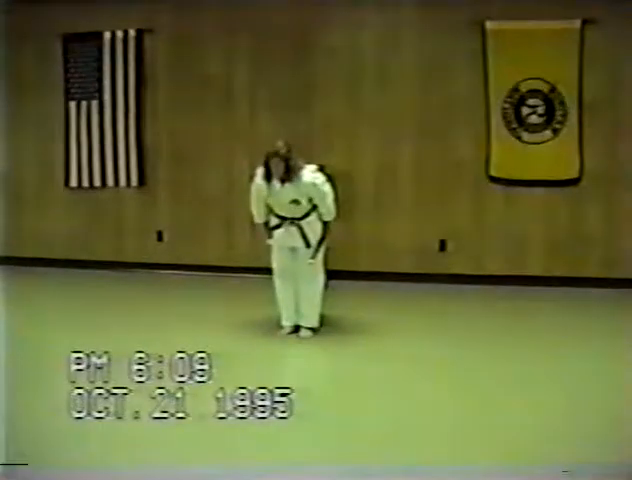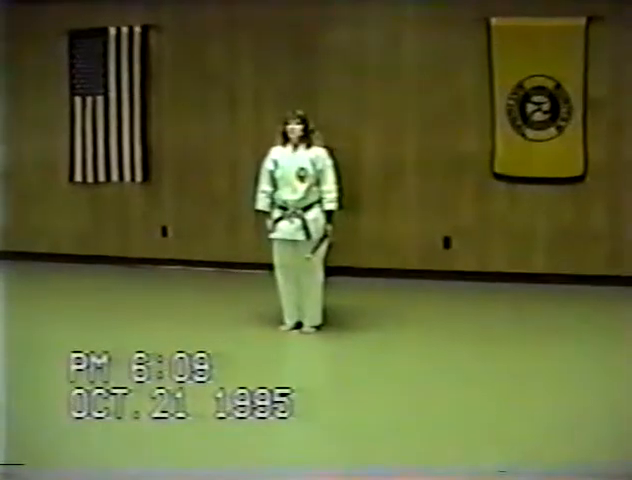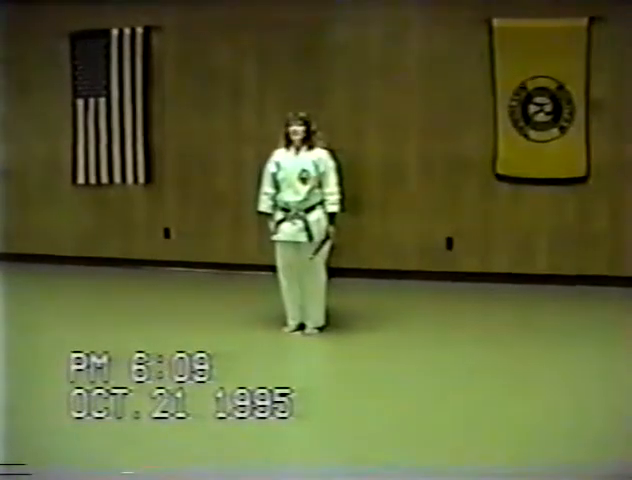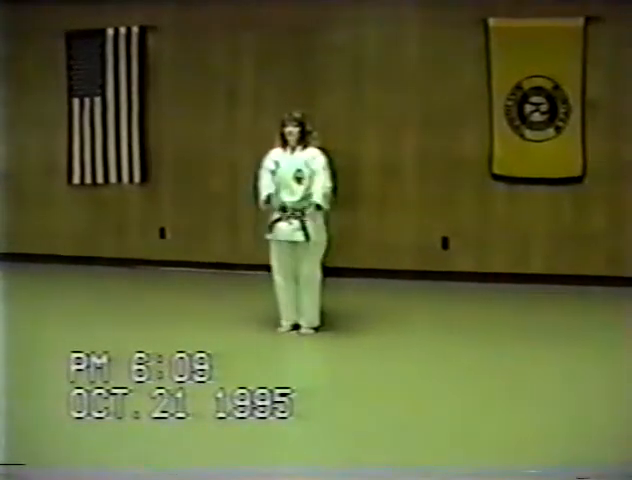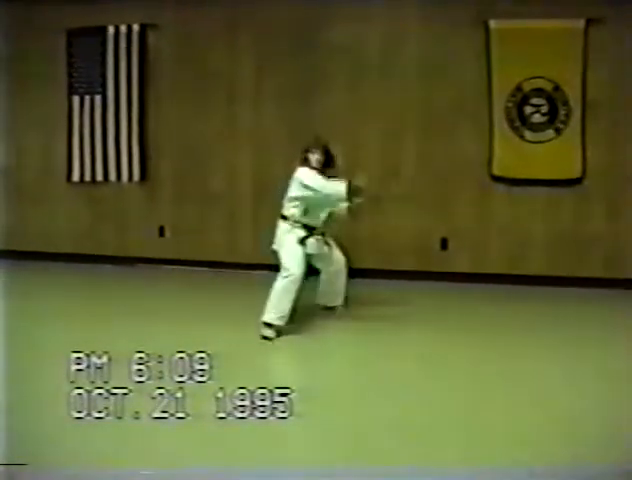
dt=1s
person 1, frame 1
left shoulder: (309, 179)
right shoulder: (261, 181)
left elbow: (326, 201)
right elbow: (258, 205)
left wrist: (325, 226)
right wrist: (265, 226)
left hip: (308, 226)
right hip: (281, 226)
left knee: (310, 273)
right knee: (282, 273)
left ankle: (309, 322)
right ankle: (289, 321)
person 1, frame 2
left shoulder: (318, 154)
right shoulder: (275, 154)
left elbow: (328, 188)
right elbow: (265, 186)
left wrist: (328, 219)
right wrist: (268, 216)
left hip: (310, 218)
right hip: (283, 218)
left knee: (311, 269)
right knee: (284, 269)
left ankle: (312, 319)
right ankle: (290, 318)
person 1, frame 3
left shoulder: (321, 156)
right shoulder: (277, 157)
left elbow: (331, 190)
right elbow: (268, 189)
left wrist: (331, 221)
right wrist: (270, 217)
left hip: (313, 220)
right hip: (285, 220)
left knee: (313, 271)
right knee: (287, 271)
left ankle: (314, 320)
right ankle: (293, 319)
person 1, frame 4
left shoulder: (314, 155)
right shoulder: (273, 156)
left elbow: (322, 185)
right elbow: (265, 182)
left wrist: (314, 207)
right wrist: (268, 200)
left hip: (308, 220)
right hip: (281, 220)
left knee: (308, 272)
right knee: (282, 272)
left ankle: (309, 321)
right ankle: (288, 319)
person 1, frame 5
left shoulder: (323, 179)
right shoulder: (303, 175)
left elbow: (333, 203)
right elbow: (326, 192)
left wrist: (349, 200)
right wrist: (349, 188)
left hip: (314, 233)
right hip: (292, 232)
left knee: (337, 263)
right knee: (292, 273)
left ankle: (329, 300)
right ankle: (271, 321)
